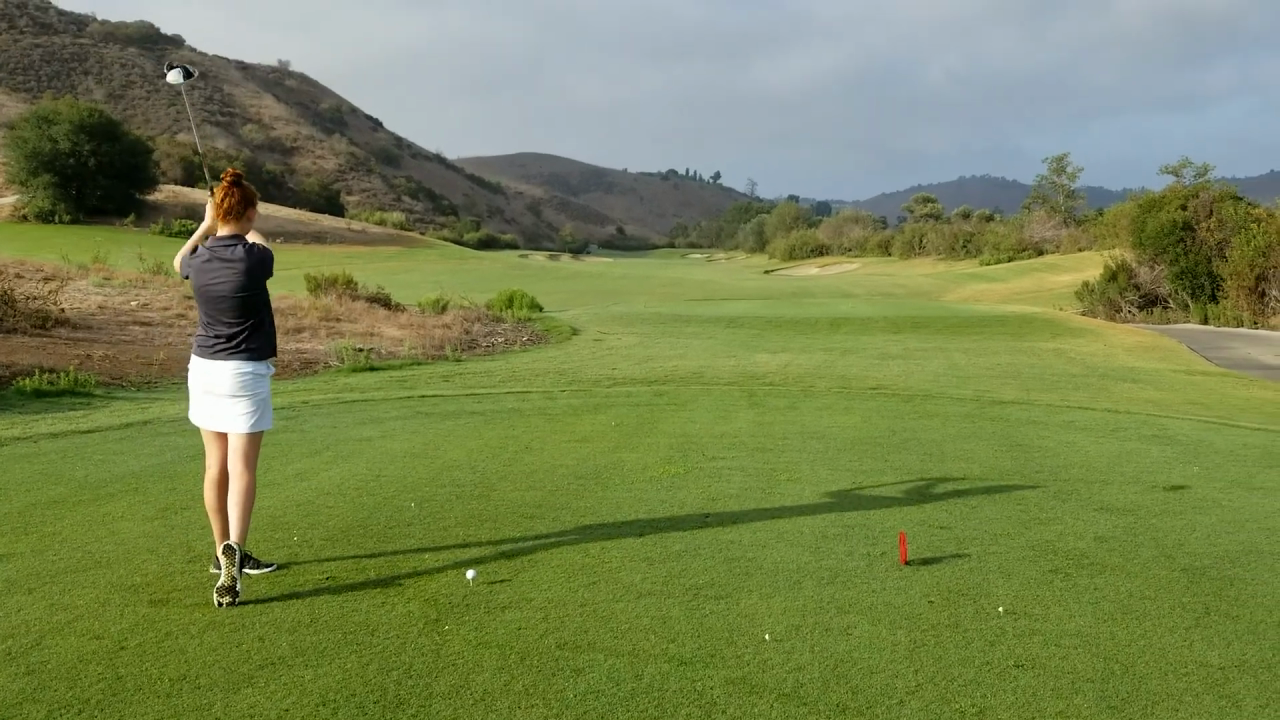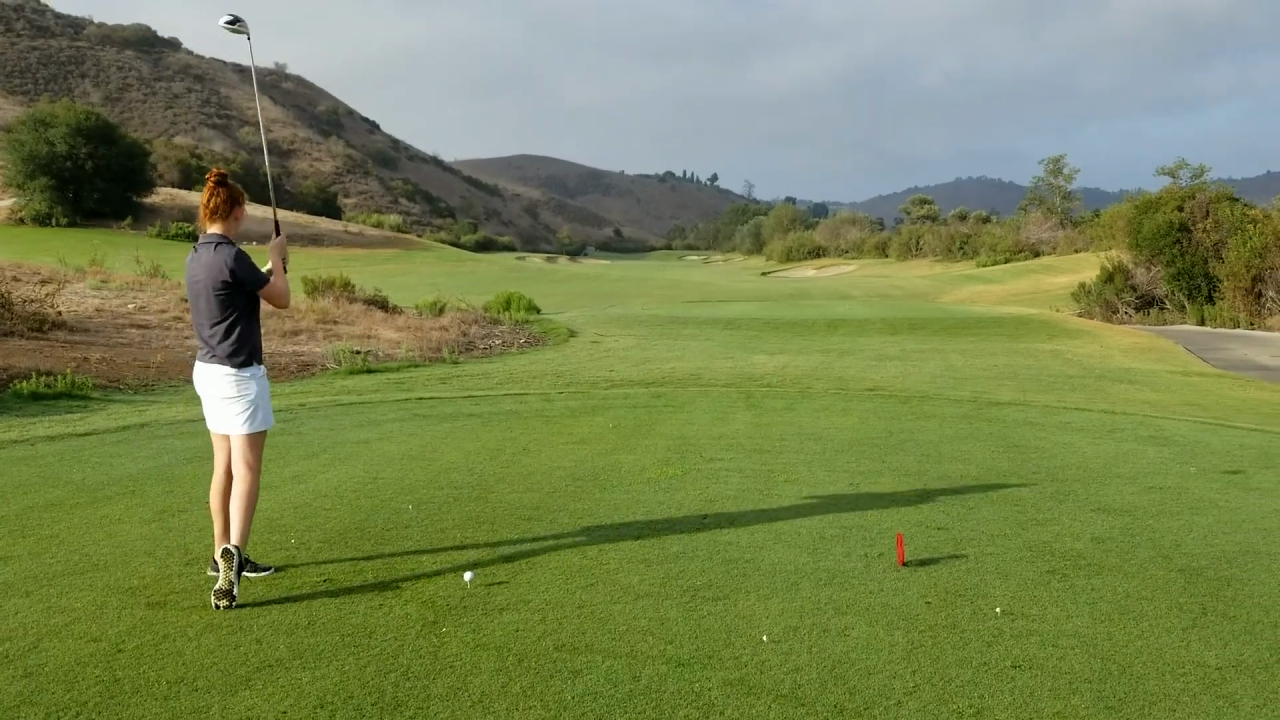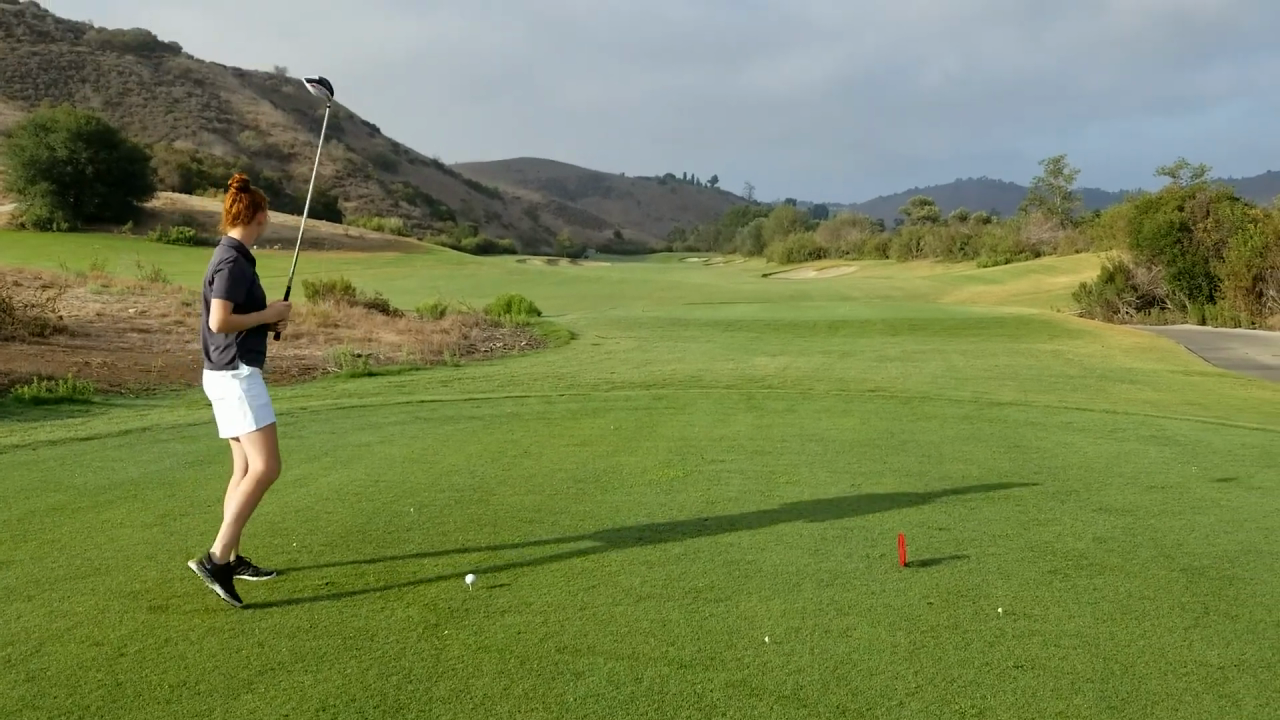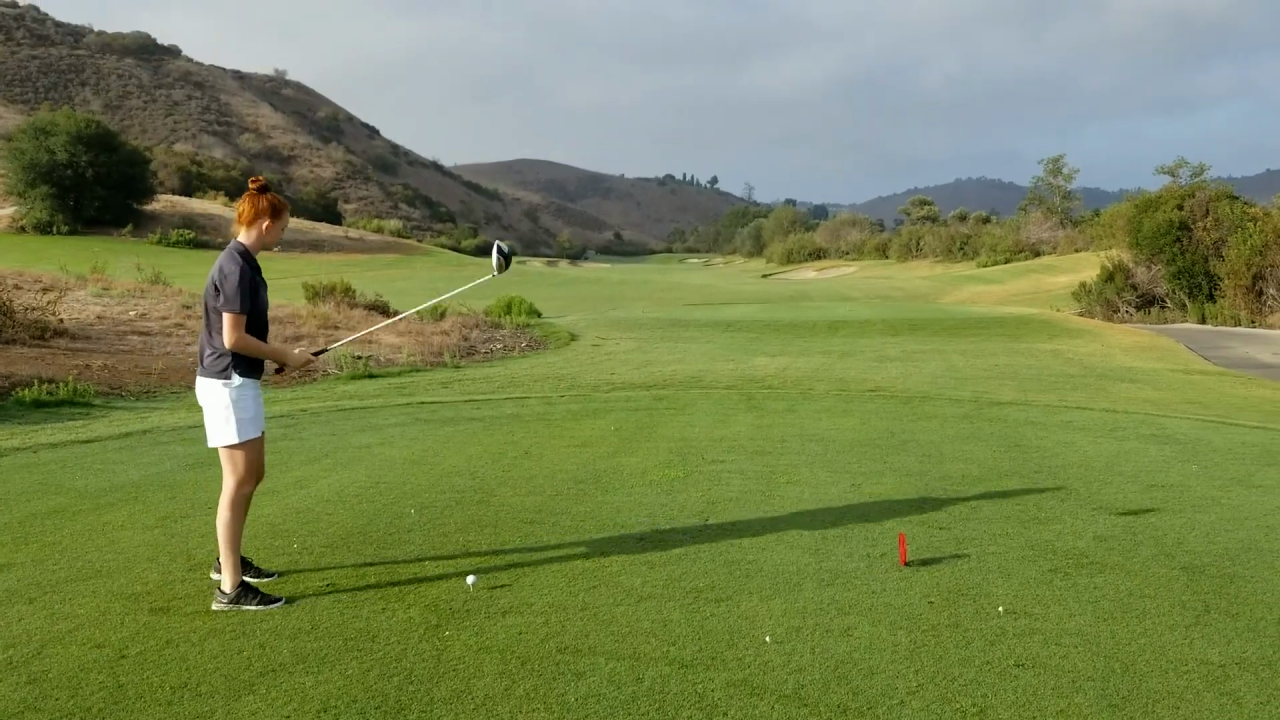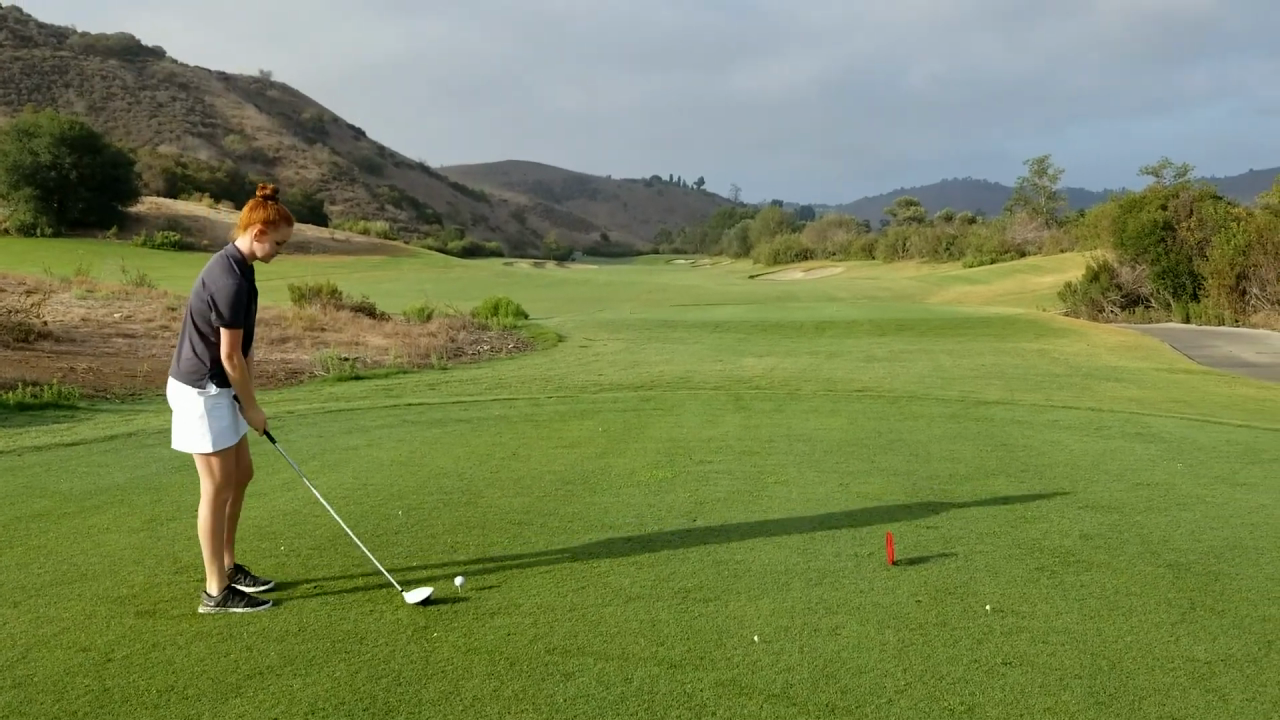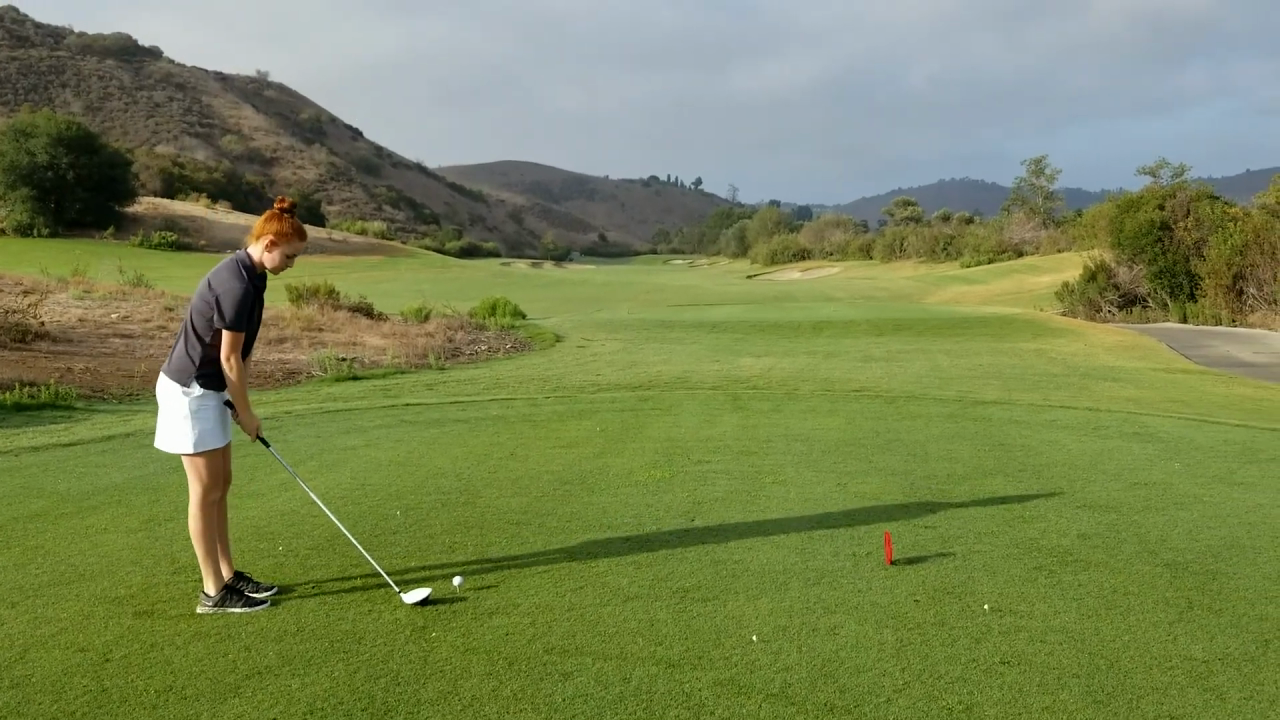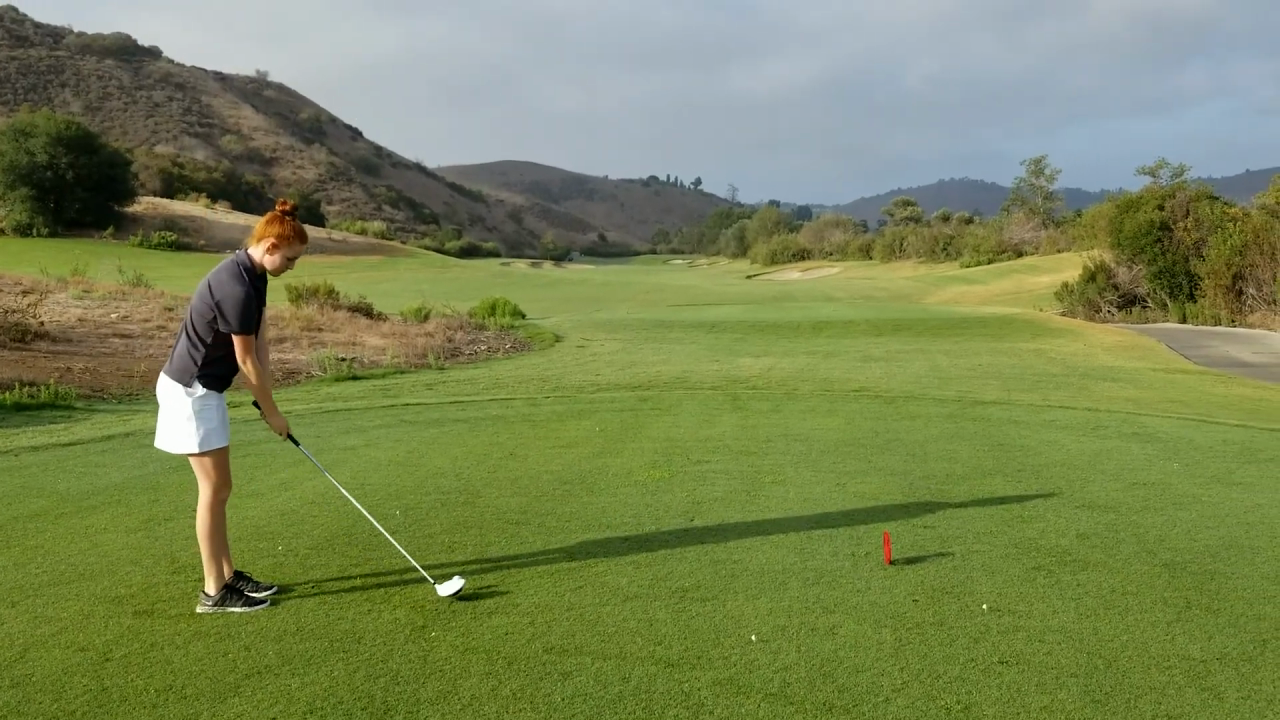
dt=0.4s
person 1, frame 1
left shoulder: (197, 259)
right shoulder: (256, 258)
left wrist: (208, 221)
right wrist: (229, 222)
left hip: (205, 368)
right hip: (246, 373)
left knee: (216, 466)
right knee: (241, 468)
left ankle: (225, 552)
right ankle: (233, 549)
person 1, frame 2
left shoulder: (196, 256)
right shoulder: (231, 256)
right elbow: (281, 298)
left wrist: (263, 269)
right wrist: (277, 260)
left hip: (208, 370)
right hip: (239, 374)
left knee: (224, 468)
right knee: (246, 471)
left ankle: (224, 555)
right ankle: (233, 553)
person 1, frame 3
left shoulder: (231, 256)
right shoulder: (232, 260)
right elbow: (219, 322)
left wrist: (270, 317)
right wrist: (267, 314)
left hip: (231, 373)
right hip: (235, 374)
left knee: (245, 469)
right knee: (266, 467)
left ankle: (228, 558)
right ankle: (215, 558)
person 1, frame 4
left shoulder: (240, 263)
right shoulder: (237, 268)
right elbow: (233, 339)
left wrist: (279, 354)
right wrist: (284, 357)
left hip: (237, 383)
right hip: (228, 384)
left knee: (252, 476)
right knee: (238, 483)
left ankle: (229, 559)
right ankle: (231, 588)
person 1, frame 5
left shoulder: (235, 266)
right shoulder: (230, 279)
right elbow: (229, 356)
left wrist: (246, 398)
right wrist: (251, 406)
left hip: (216, 389)
right hip: (200, 391)
left knee: (241, 476)
right knee: (217, 488)
left ankle: (226, 566)
right ankle: (216, 591)
person 1, frame 6
left shoulder: (250, 274)
right shoulder: (237, 284)
left elbow: (242, 350)
right elbow: (229, 358)
left wrist: (240, 404)
right wrist: (245, 412)
left hip: (207, 390)
right hip: (189, 390)
left knee: (221, 485)
right knee: (206, 491)
left ankle: (228, 575)
right ankle: (213, 592)
person 1, frame 7
left shoulder: (251, 275)
right shoulder: (236, 286)
left elbow: (261, 345)
right elbow: (246, 360)
left wrist: (267, 401)
right wrist: (271, 412)
left hip: (204, 388)
right hip: (191, 390)
left knee: (219, 488)
right knee: (215, 489)
left ankle: (227, 574)
right ankle: (214, 591)
